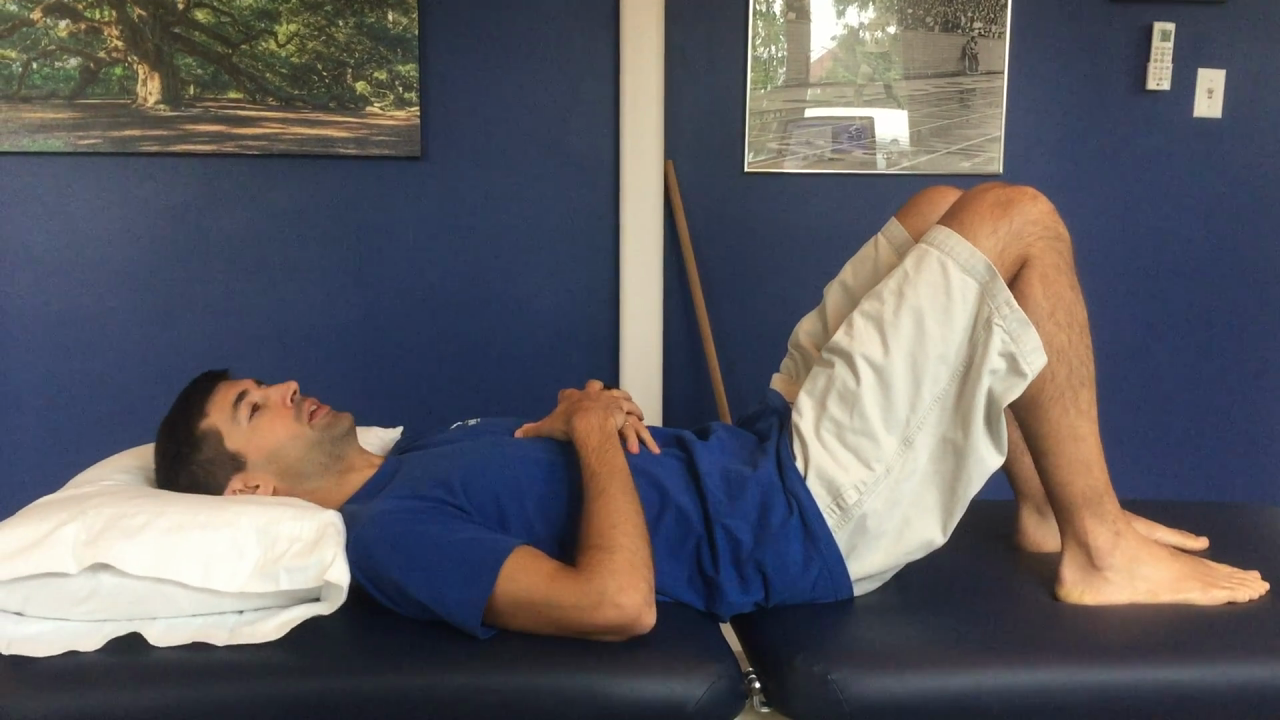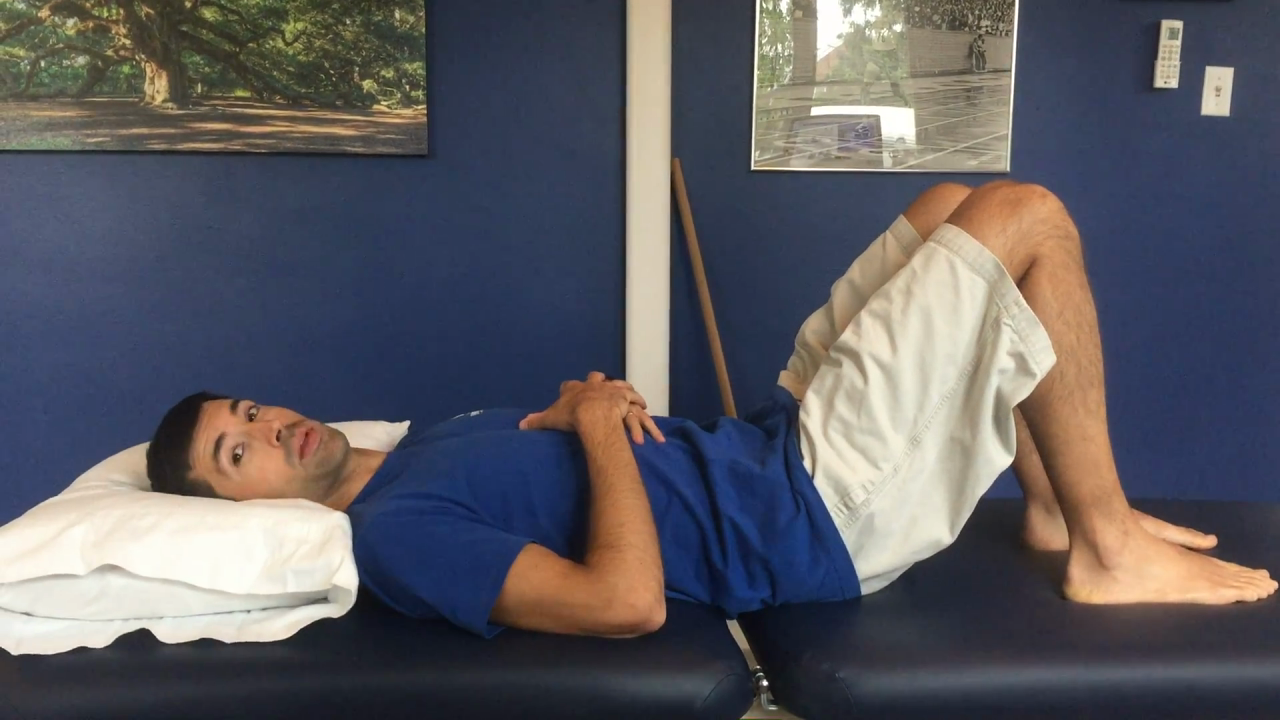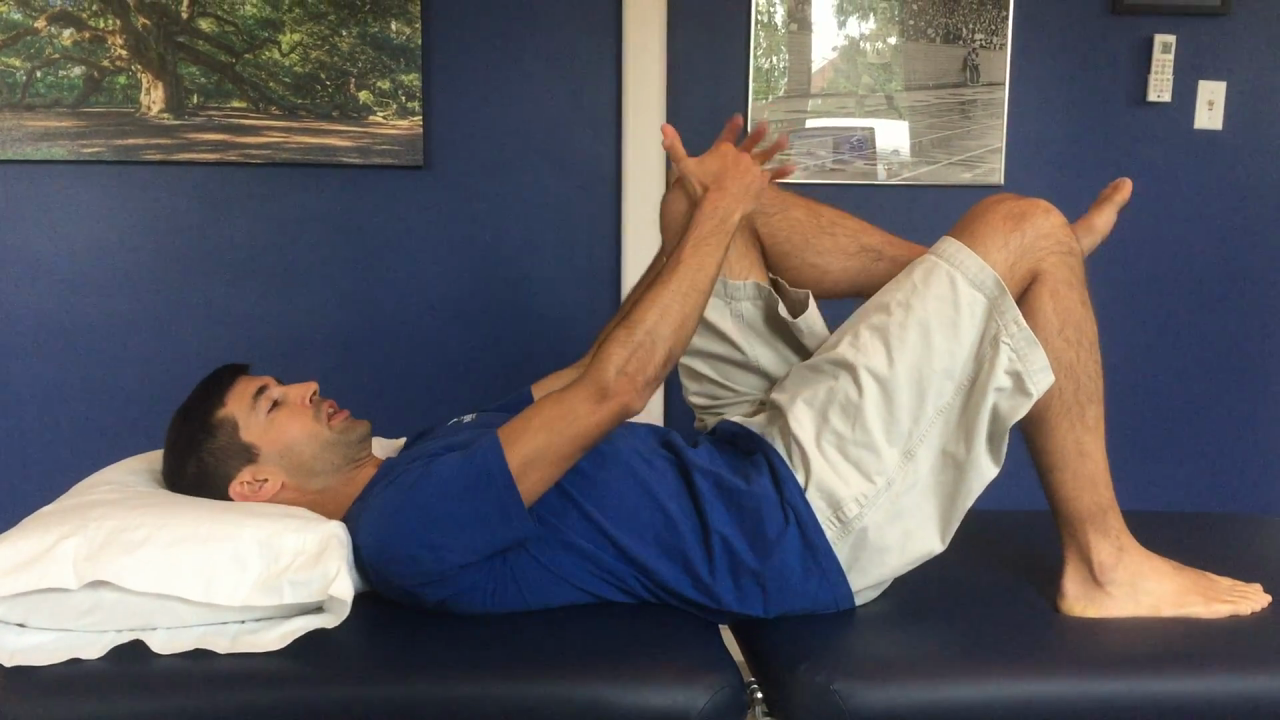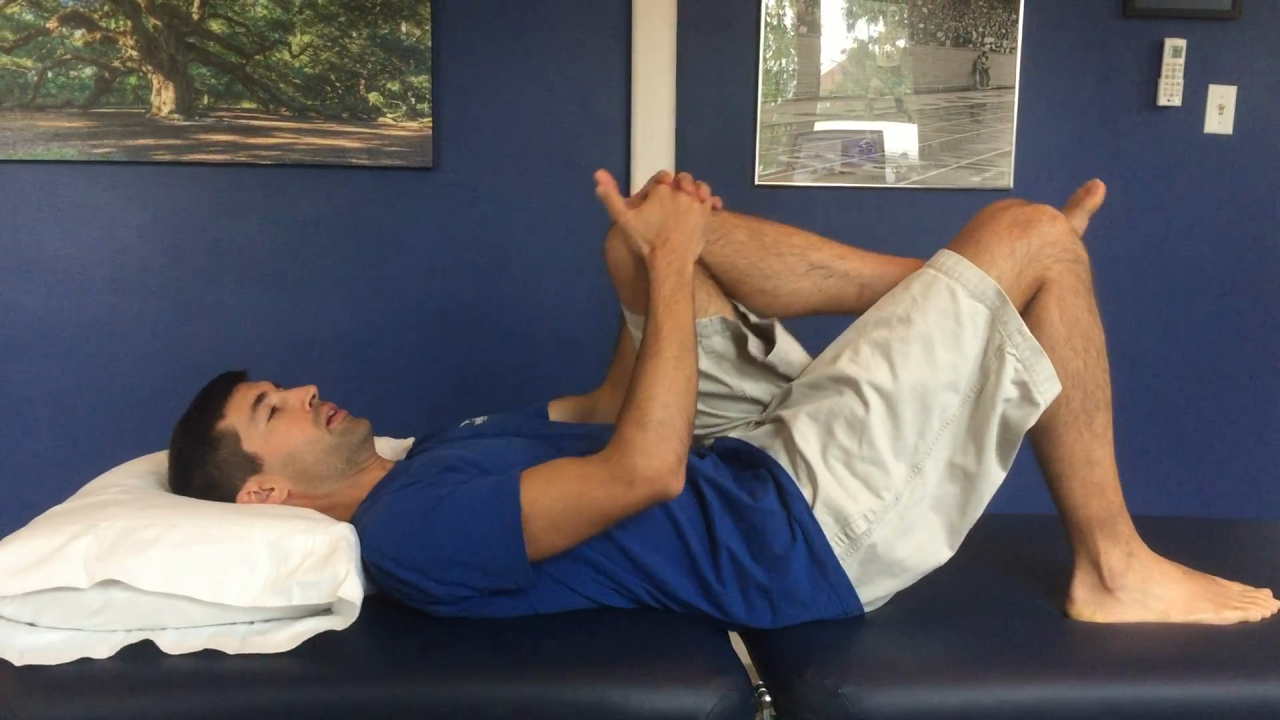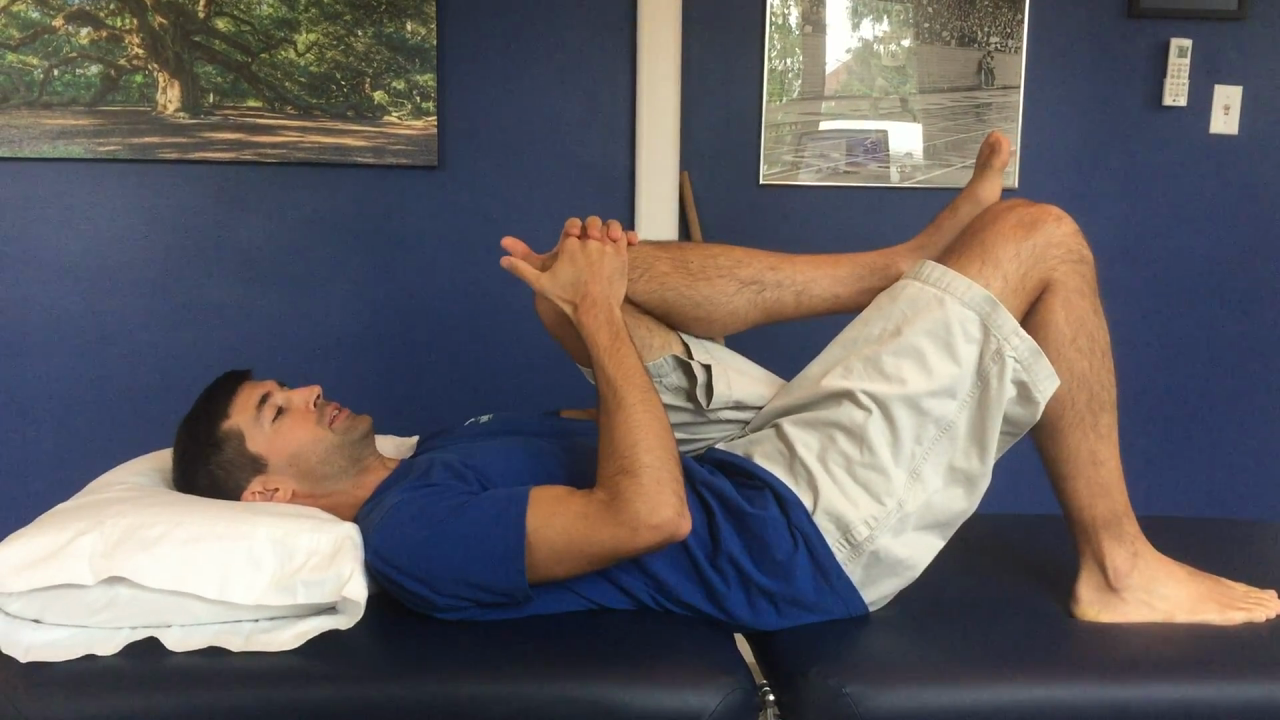
dt=1s
person 1, frame 1
left shoulder: (412, 455)
right shoulder: (389, 533)
right elbow: (617, 603)
left wrist: (579, 411)
right wrist: (593, 429)
left hip: (763, 443)
right hip: (810, 517)
left knee: (945, 206)
right knee: (1016, 218)
left ankle: (1044, 507)
right ankle: (1099, 550)
person 1, frame 2
left shoulder: (414, 453)
right shoulder: (395, 535)
right elbow: (628, 603)
left wrist: (589, 405)
right wrist: (599, 426)
left hip: (772, 441)
right hip: (816, 515)
left knee: (956, 207)
right knee: (1025, 217)
left ankle: (1059, 504)
right ankle: (1112, 552)
person 1, frame 3
left shoulder: (422, 462)
right shoulder: (413, 526)
left elbow: (591, 376)
right elbow: (613, 385)
left wrist: (710, 214)
right wrist: (720, 216)
left hip: (746, 459)
right hip: (802, 521)
left knee: (705, 199)
right knee: (1018, 224)
left ankle: (1017, 314)
right ankle: (1106, 563)
person 1, frame 4
left shoulder: (425, 464)
right shoulder: (414, 534)
left elbow: (608, 413)
right elbow: (647, 468)
left wrist: (660, 246)
right wrist: (673, 258)
left hip: (751, 460)
right hip: (806, 526)
left knee: (640, 235)
right knee: (1032, 235)
left ankle: (966, 294)
right ankle: (1115, 567)
person 1, frame 5
left shoulder: (427, 462)
right shoulder: (414, 537)
left elbow: (616, 429)
right elbow: (651, 513)
left wrist: (589, 298)
right wrist: (599, 316)
left hip: (744, 462)
right hip: (802, 526)
right knee: (1037, 236)
left ankle: (916, 262)
right ankle: (1119, 568)
